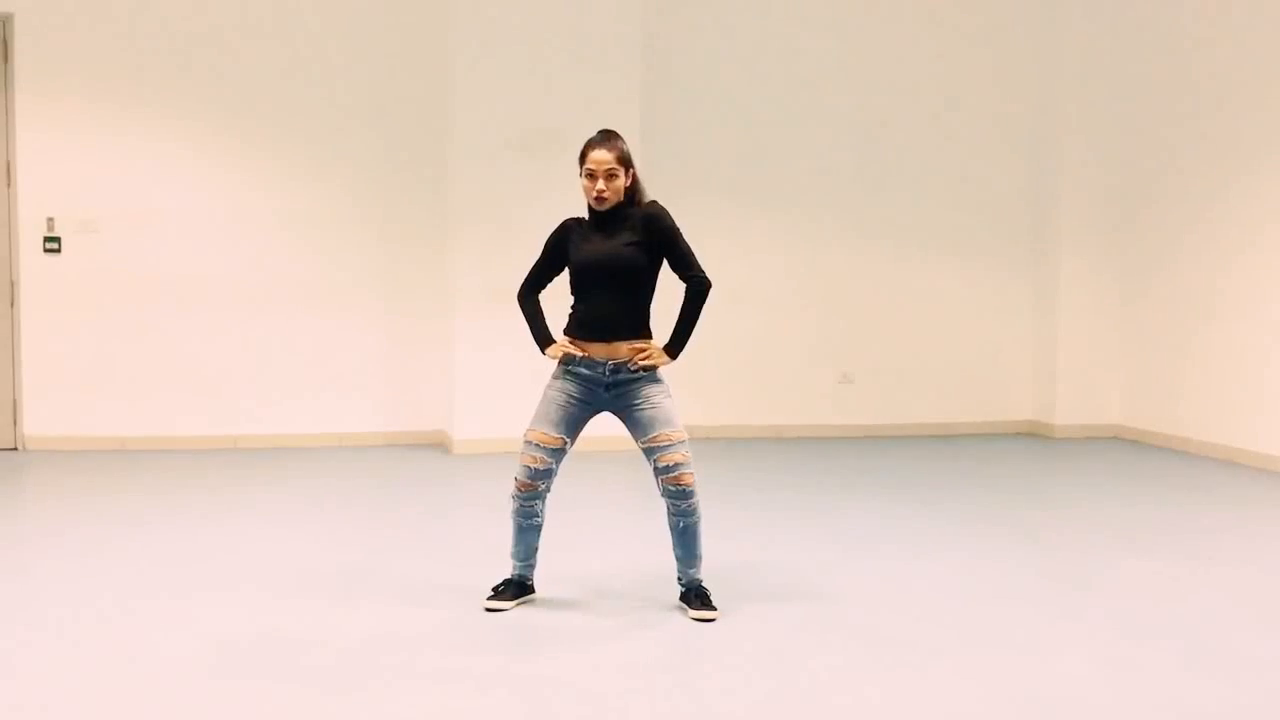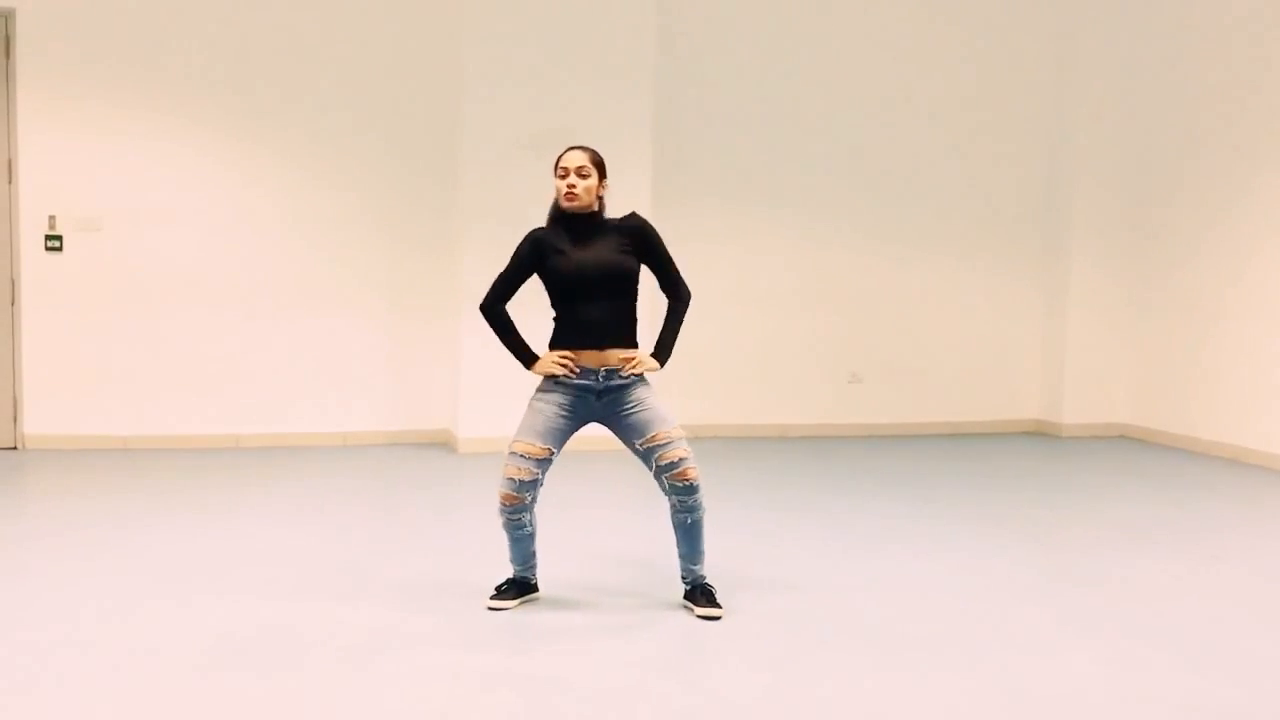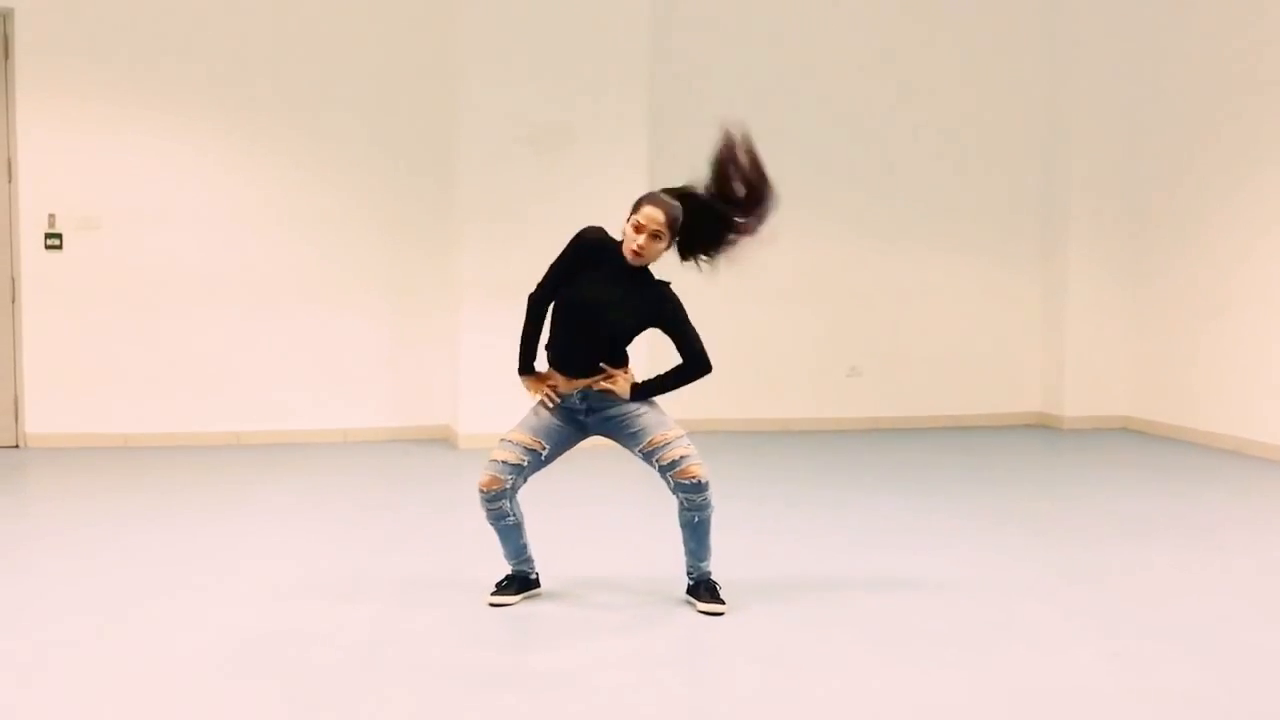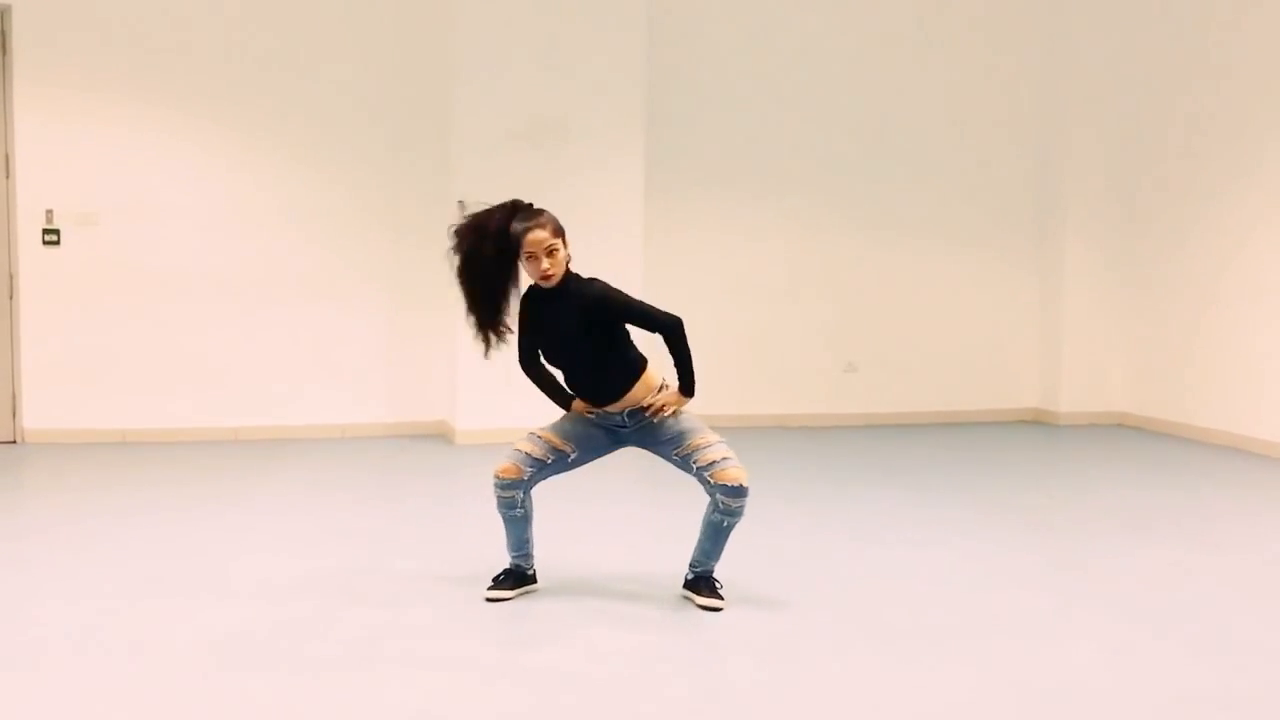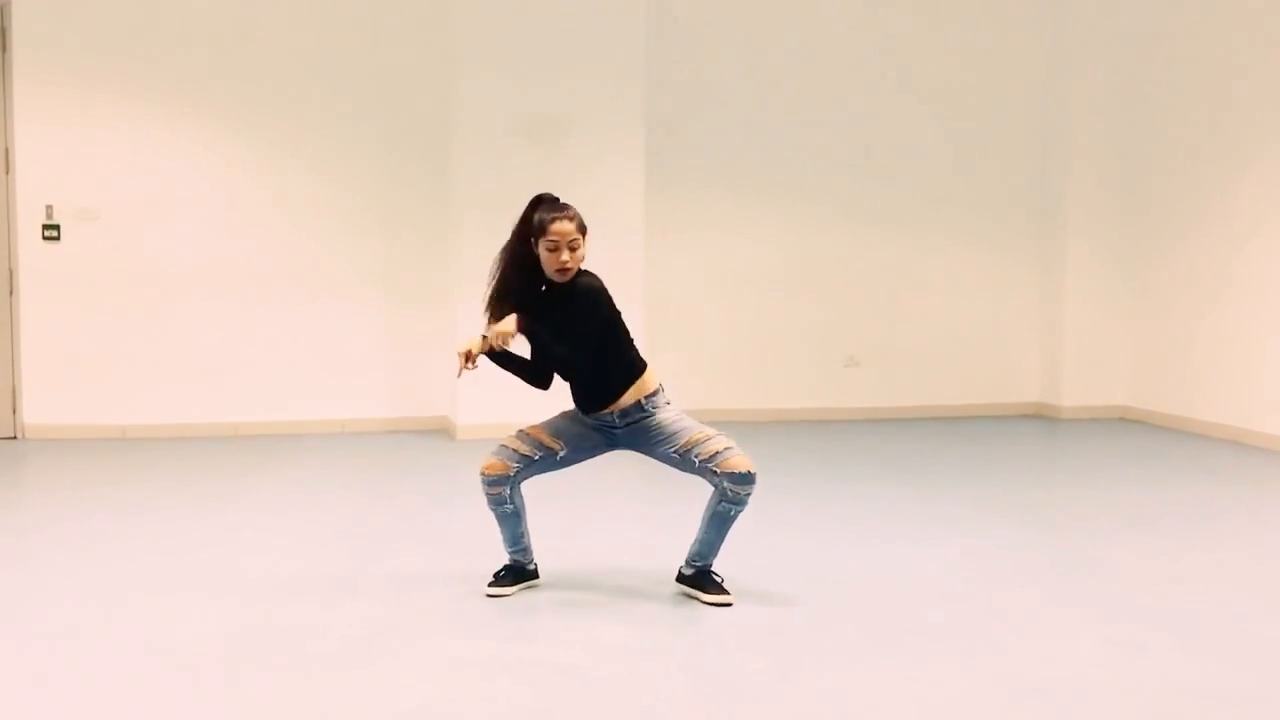
dt=0.7s
person 1, frame 1
left shoulder: (650, 219)
right shoulder: (571, 232)
left elbow: (698, 281)
right elbow: (528, 290)
left wrist: (672, 349)
right wrist: (546, 342)
left hip: (637, 376)
right hip: (575, 374)
left knee: (680, 482)
right knee: (529, 481)
left ankle: (691, 586)
right ankle: (521, 579)
person 1, frame 2
left shoulder: (632, 231)
right shoulder: (543, 239)
left elbow: (679, 292)
right elbow: (492, 304)
left wrist: (658, 354)
right wrist: (530, 360)
left hip: (625, 383)
right hip: (563, 386)
left knee: (685, 479)
right knee: (513, 493)
left ankle: (696, 583)
right ankle: (524, 578)
person 1, frame 3
left shoulder: (657, 298)
right shoulder: (591, 244)
left elbow: (698, 364)
right elbow: (540, 298)
left wrist: (637, 390)
right wrist: (526, 370)
left hip: (616, 403)
right hip: (559, 403)
left knee: (693, 479)
right knee: (493, 485)
left ankle: (700, 580)
right ankle: (523, 573)
person 1, frame 4
left shoulder: (594, 296)
right shoulder: (531, 304)
left elbow: (671, 327)
right elbow: (531, 361)
left wrist: (685, 392)
right wrist: (568, 402)
left hip: (653, 414)
right hip: (594, 421)
left knee: (731, 484)
right knee: (508, 475)
left ankle: (700, 576)
right ankle: (521, 569)
person 1, frame 5
left shoulder: (588, 292)
right shoulder: (535, 301)
left elbow: (575, 362)
right elbow: (542, 377)
left wrist: (518, 324)
right wrist: (488, 346)
left hip: (646, 413)
right hip: (590, 422)
left knee: (739, 473)
right knee: (496, 470)
left ankle: (696, 570)
right ankle: (522, 564)
